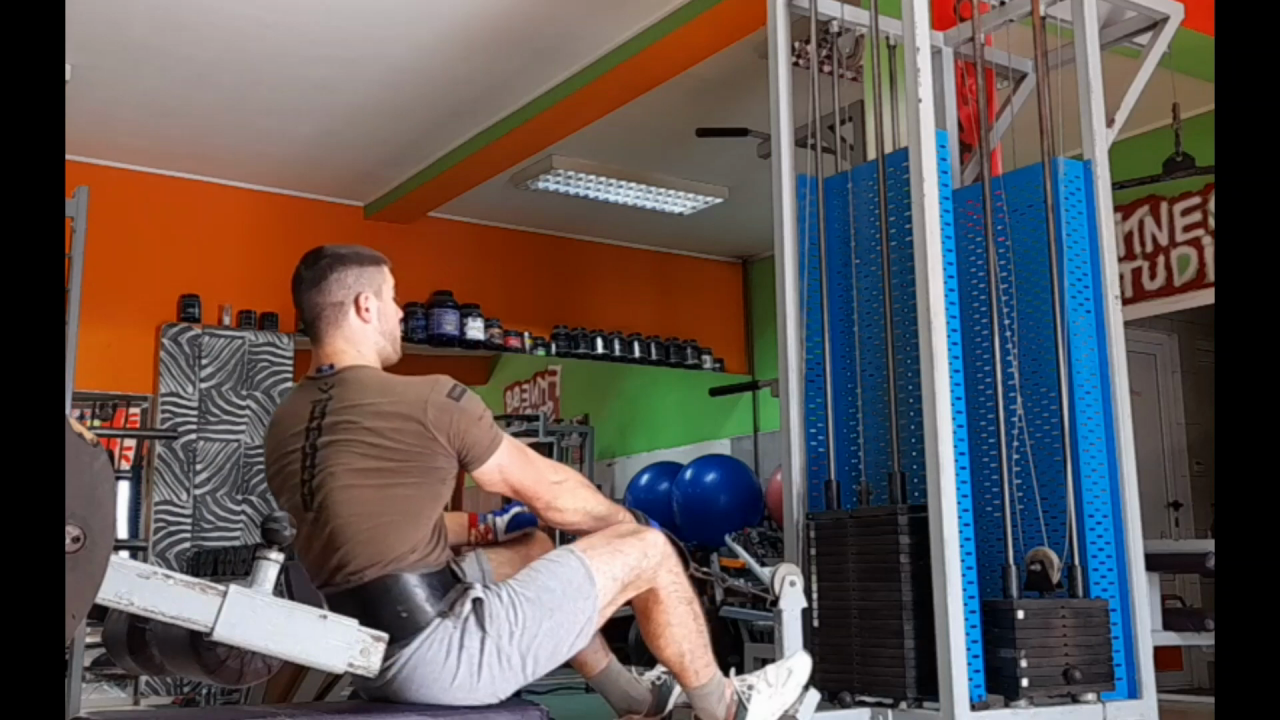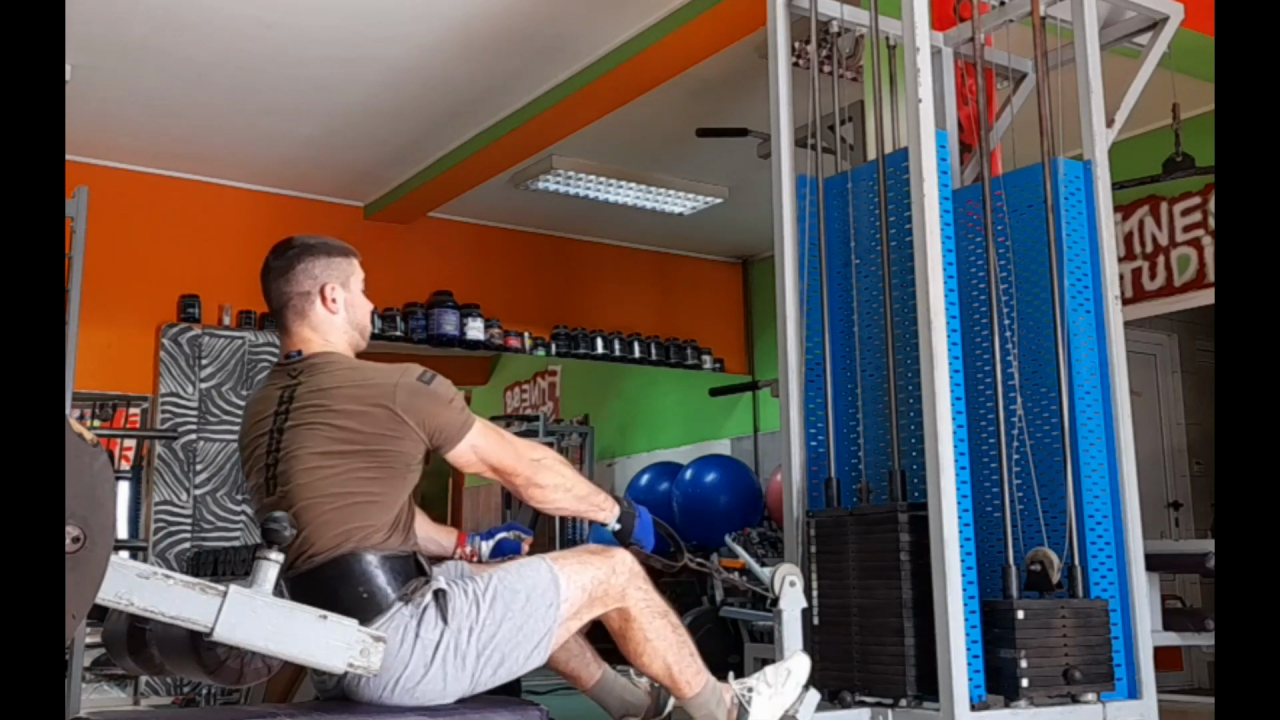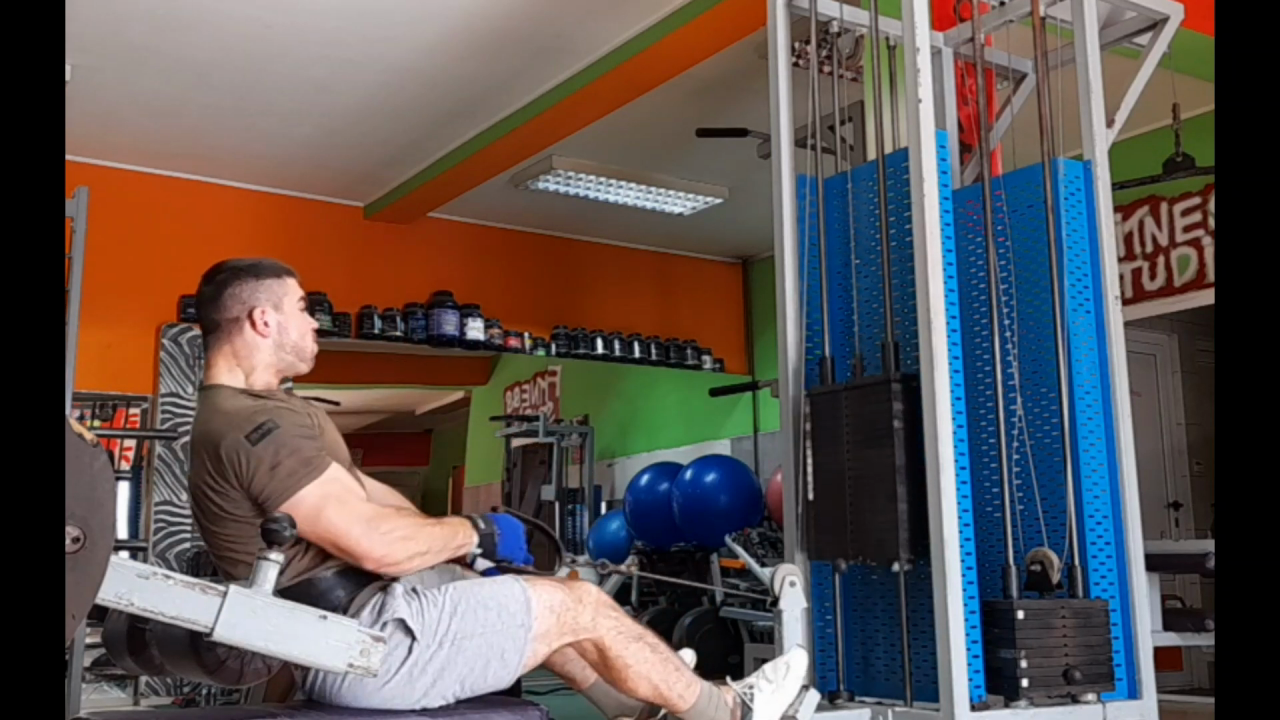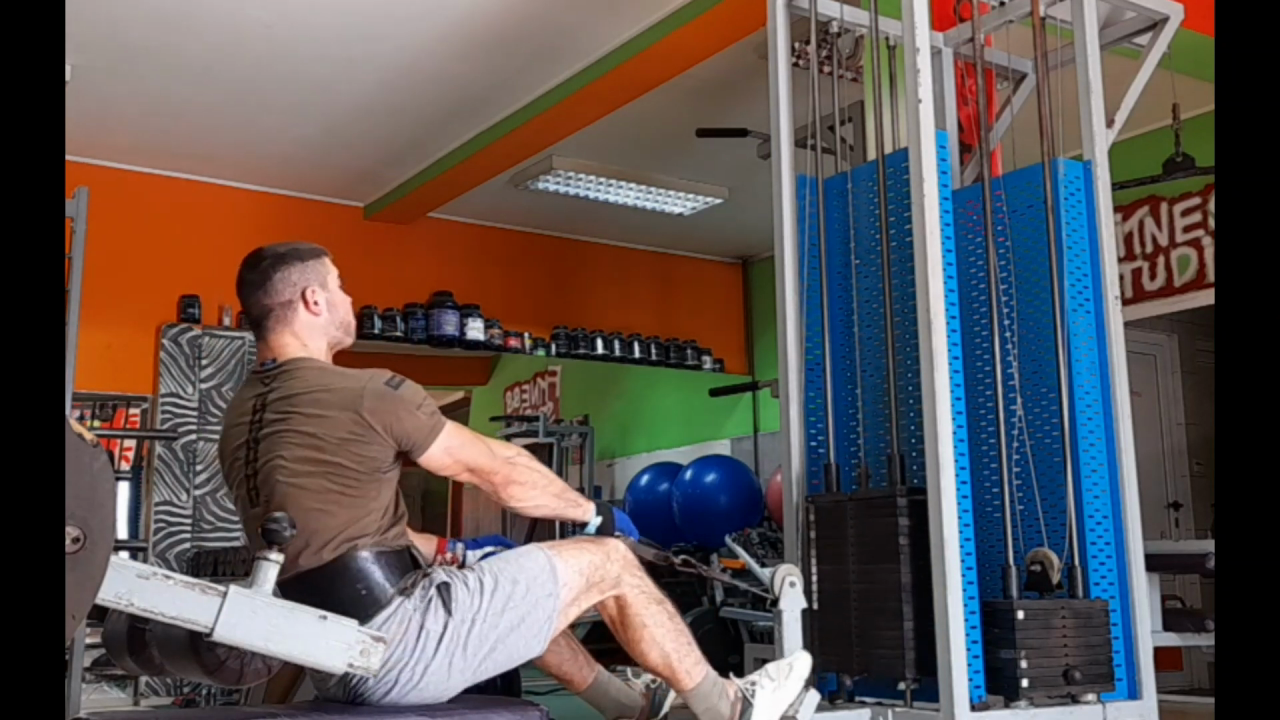
dt=1s
person 1, frame 1
left shoulder: (283, 428)
right shoulder: (428, 401)
right elbow: (547, 488)
left wrist: (480, 530)
right wrist: (625, 521)
left hip: (377, 660)
right hip: (447, 655)
left knee: (533, 546)
right knee: (648, 550)
person 1, frame 2
left shoulder: (262, 412)
right shoulder: (394, 389)
right elbow: (522, 467)
left wrist: (465, 545)
right wrist: (617, 511)
right hip: (395, 643)
left knee: (511, 574)
right knee: (613, 572)
person 1, frame 3
left shoulder: (263, 411)
right shoulder: (253, 428)
left elbow: (365, 499)
right elbow: (378, 543)
left wrist: (465, 543)
right wrist: (476, 531)
left knee: (516, 583)
right knee: (580, 605)
person 1, frame 4
left shoulder: (243, 417)
right shoulder: (367, 393)
right elbow: (500, 471)
left wrist: (448, 552)
right wrist: (596, 514)
right hip: (395, 642)
left knee: (515, 585)
right knee: (607, 561)
